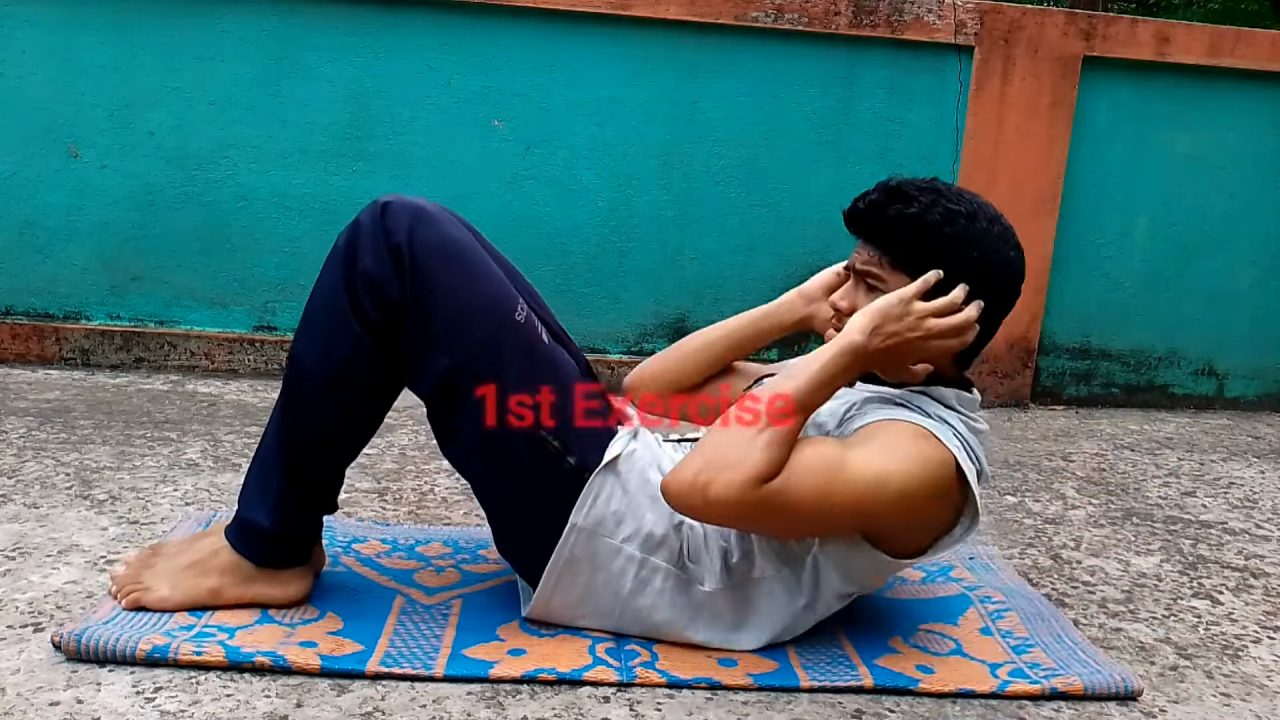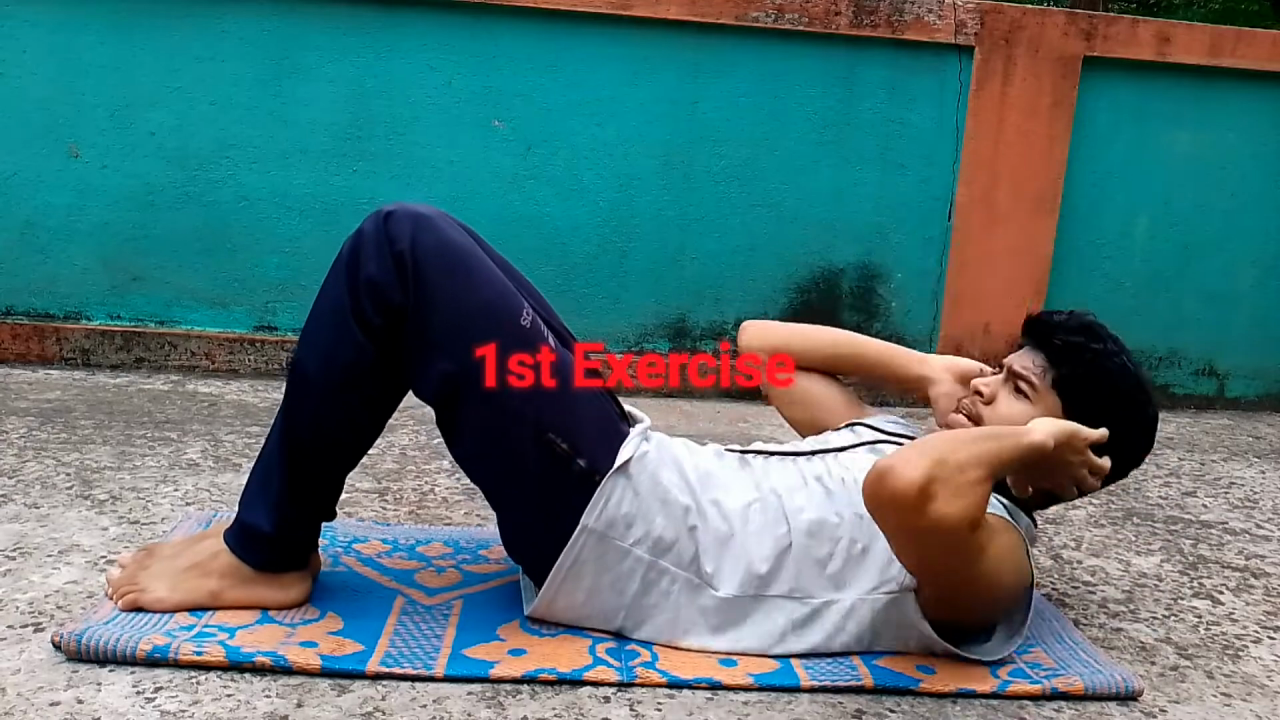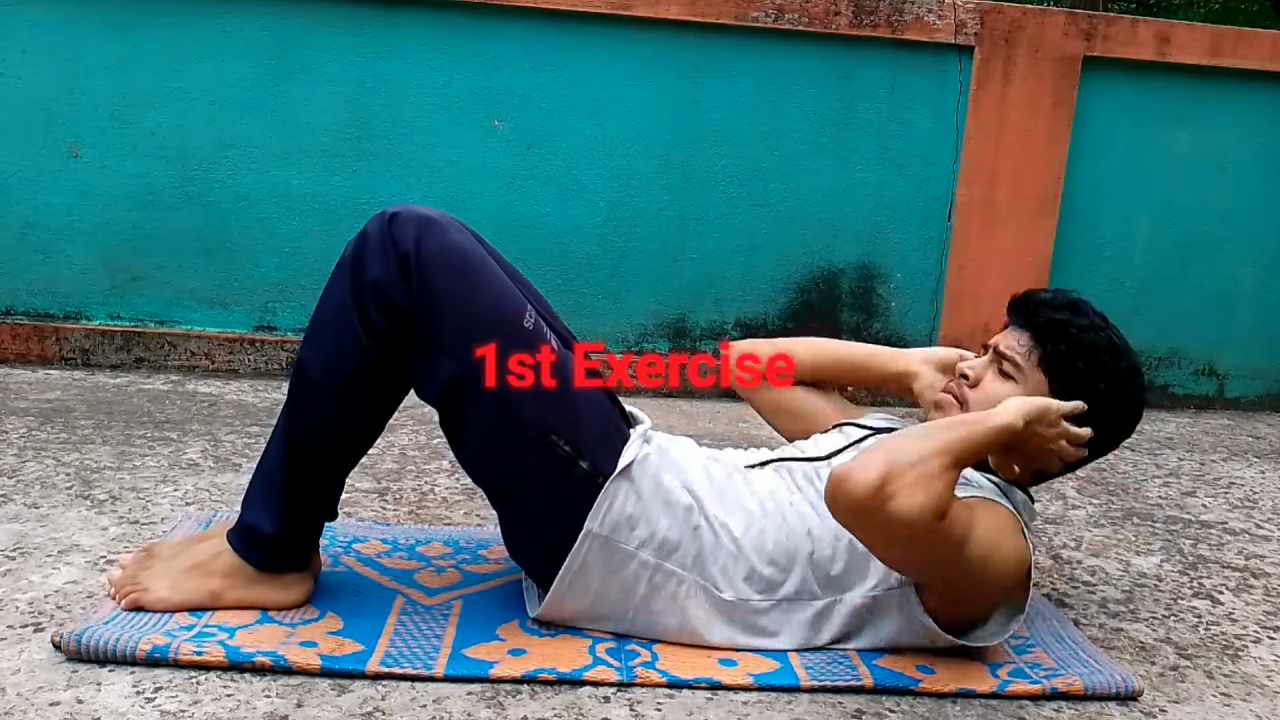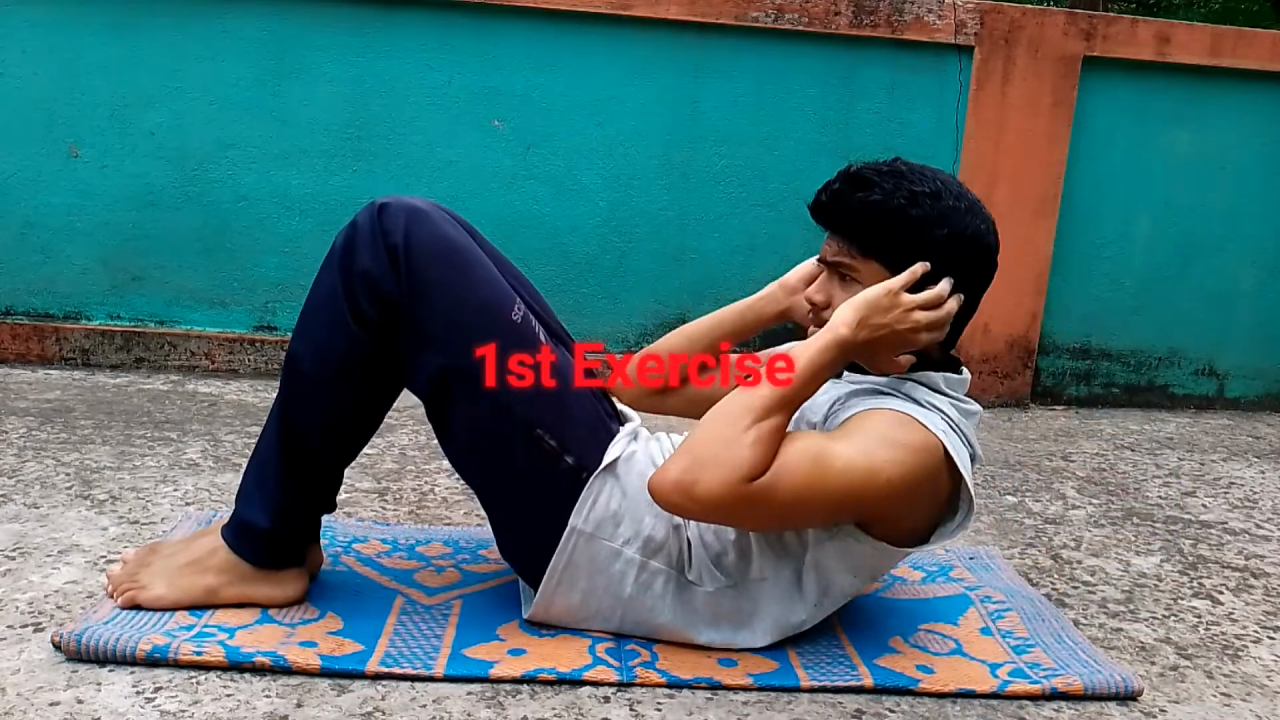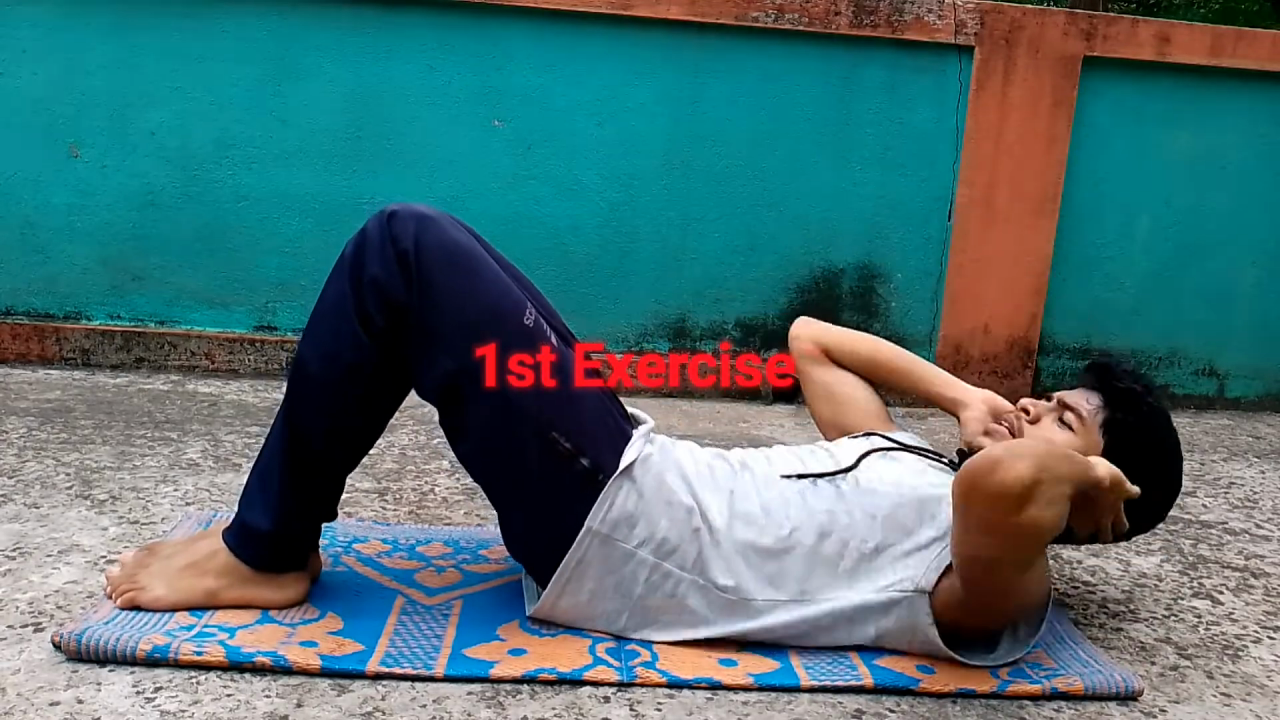
dt=0.7s
person 1, frame 1
left shoulder: (924, 460)
right shoulder: (870, 387)
left elbow: (705, 484)
right elbow: (652, 384)
left wrist: (846, 347)
right wrist: (798, 312)
left hip: (600, 535)
right hip: (618, 489)
left knee: (399, 239)
right knee: (415, 243)
left ankle: (265, 554)
right ankle: (282, 533)
person 1, frame 2
left shoulder: (989, 560)
right shoulder: (902, 438)
left elbow: (903, 491)
right elbow: (756, 340)
left wrist: (1018, 441)
right wrist: (919, 370)
left hip: (614, 534)
right hip: (636, 479)
left knee: (403, 249)
right knee: (410, 249)
left ankle: (265, 555)
right ankle: (275, 534)
person 1, frame 3
left shoulder: (988, 546)
right shoulder: (920, 446)
left elbow: (858, 496)
right elbow: (748, 359)
left wrist: (992, 431)
right wrist: (916, 372)
left hip: (617, 536)
right hip: (642, 491)
left knee: (406, 250)
right knee: (412, 253)
left ankle: (266, 556)
right ankle: (280, 532)
person 1, frame 4
left shoulder: (912, 447)
right shoulder: (864, 379)
left elbow: (691, 482)
right elbow: (643, 379)
left wrist: (832, 340)
right wrist: (777, 301)
left hip: (604, 541)
right hip: (616, 473)
left knee: (395, 242)
right knee: (407, 239)
left ankle: (263, 553)
right ankle: (276, 532)
person 1, frame 5
left shoulder: (995, 584)
right shoulder: (912, 460)
left elbow: (1006, 490)
right elbow: (808, 338)
left wrist: (1076, 467)
right wrist: (963, 396)
left hip: (612, 530)
right hip: (636, 481)
left knee: (408, 248)
right knee: (412, 246)
left ankle: (265, 555)
right ankle: (274, 533)
